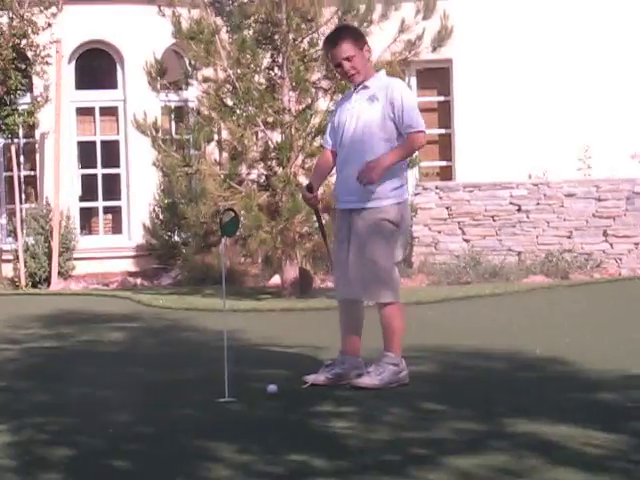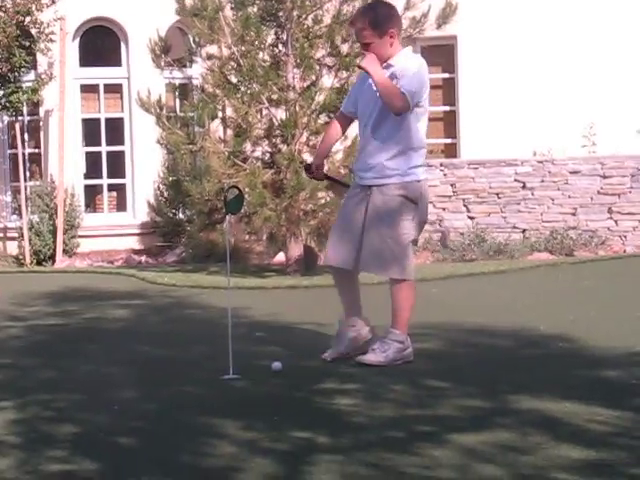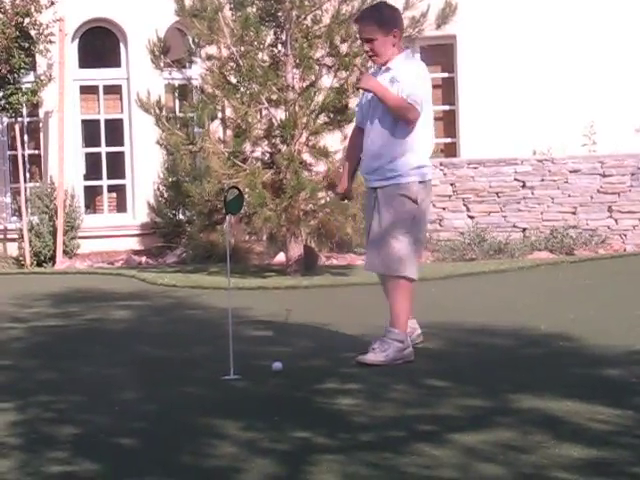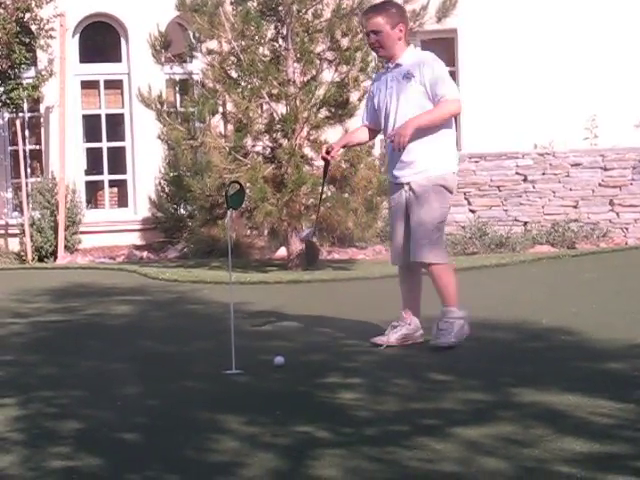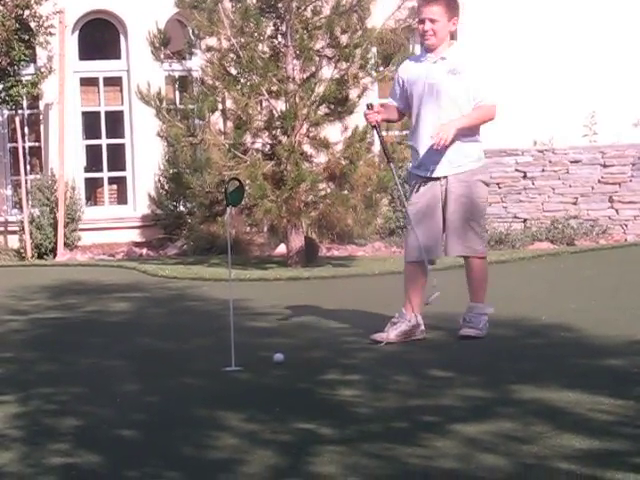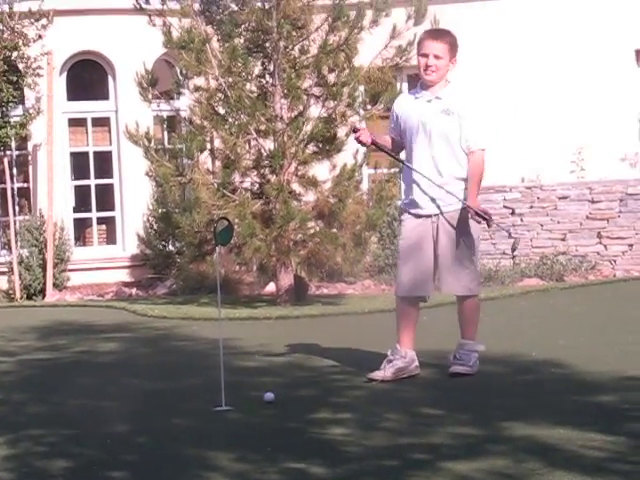
dt=0.4s
person 1, frame 1
left shoulder: (393, 89)
right shoulder: (342, 105)
left elbow: (418, 137)
right elbow: (329, 151)
left wrist: (382, 162)
right wrist: (313, 185)
left hip: (384, 205)
right hip: (347, 207)
left knee: (382, 284)
right knee: (346, 286)
left ankle: (394, 363)
right ankle: (349, 359)
person 1, frame 2
left shoulder: (413, 66)
right shoulder: (366, 76)
left elbow: (399, 104)
right elbow: (343, 118)
left wrist: (375, 71)
right wrist: (320, 155)
left hip: (400, 182)
right hip: (363, 181)
left knee: (396, 261)
right knee: (339, 256)
left ankle: (398, 340)
right ankle: (354, 324)
person 1, frame 3
left shoulder: (412, 69)
right shoulder: (375, 77)
left elbow: (410, 112)
right elbow: (360, 130)
left wrist: (376, 88)
right wrist: (346, 172)
left hip: (406, 181)
right hip: (376, 182)
left knee: (398, 260)
right knee: (382, 260)
left ankle: (397, 340)
right ankle: (406, 326)
person 1, frame 4
left shoulder: (426, 63)
right shoulder: (380, 81)
left elbow: (453, 105)
right elbow: (371, 128)
left wrist: (413, 123)
right wrist: (340, 143)
left hip: (433, 173)
right hip: (400, 177)
left knee: (429, 248)
right knee: (404, 252)
left ankle: (454, 316)
right ankle: (409, 321)
person 1, frame 5
left shoulder: (466, 64)
right shoulder: (408, 68)
left elbow: (488, 109)
right elbow: (398, 108)
left wrist: (453, 125)
right wrist: (381, 114)
left hip: (465, 168)
right hip: (422, 172)
left knee: (471, 244)
right knee: (415, 246)
left ankle: (477, 312)
right ankle: (410, 317)
person 1, frame 6
left shoulder: (461, 105)
right shoulder: (402, 104)
left elbow: (476, 155)
left wrist: (472, 201)
right wrist: (372, 138)
left hip: (455, 208)
right hip: (415, 209)
left knee: (464, 282)
right knee: (407, 284)
left ankle: (467, 350)
right ankle: (404, 355)
